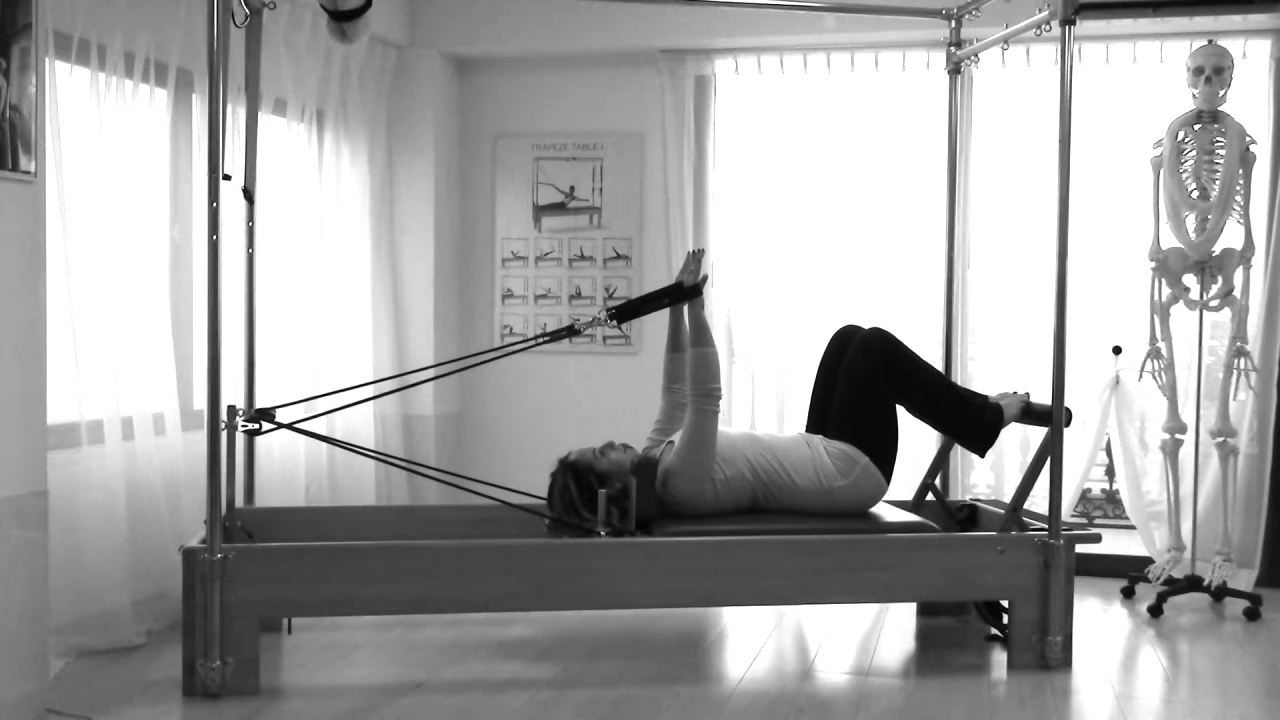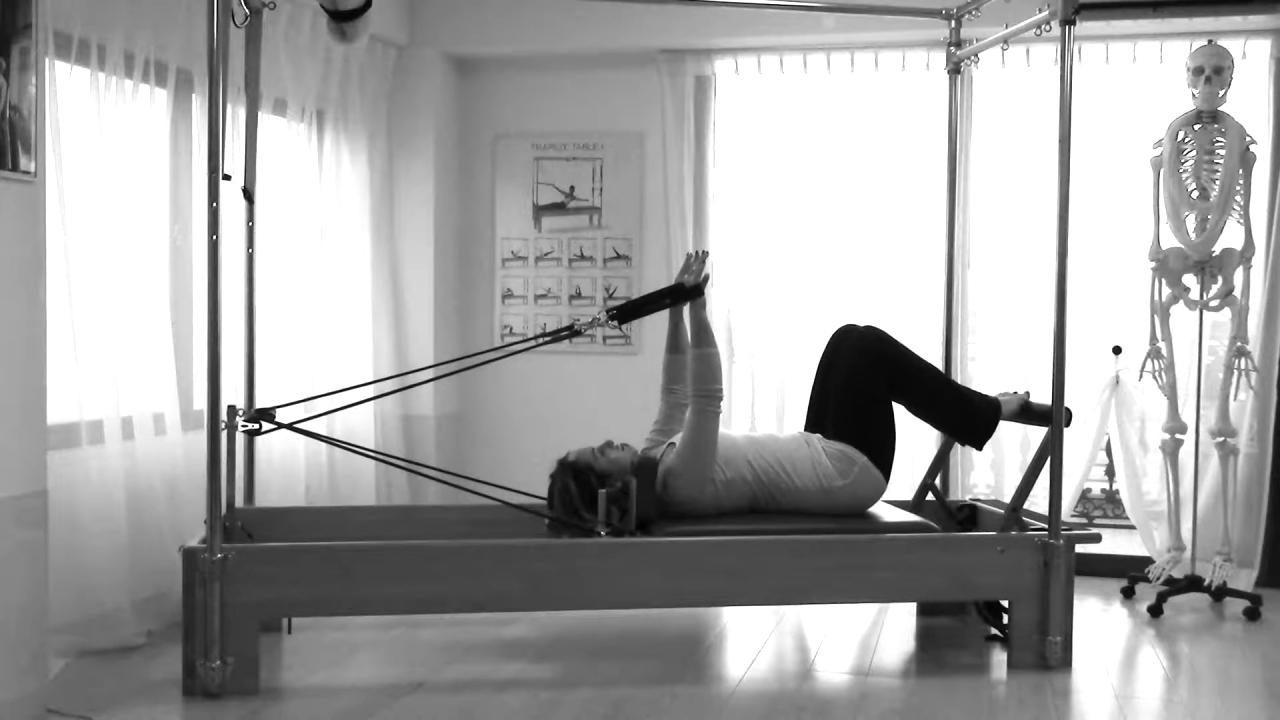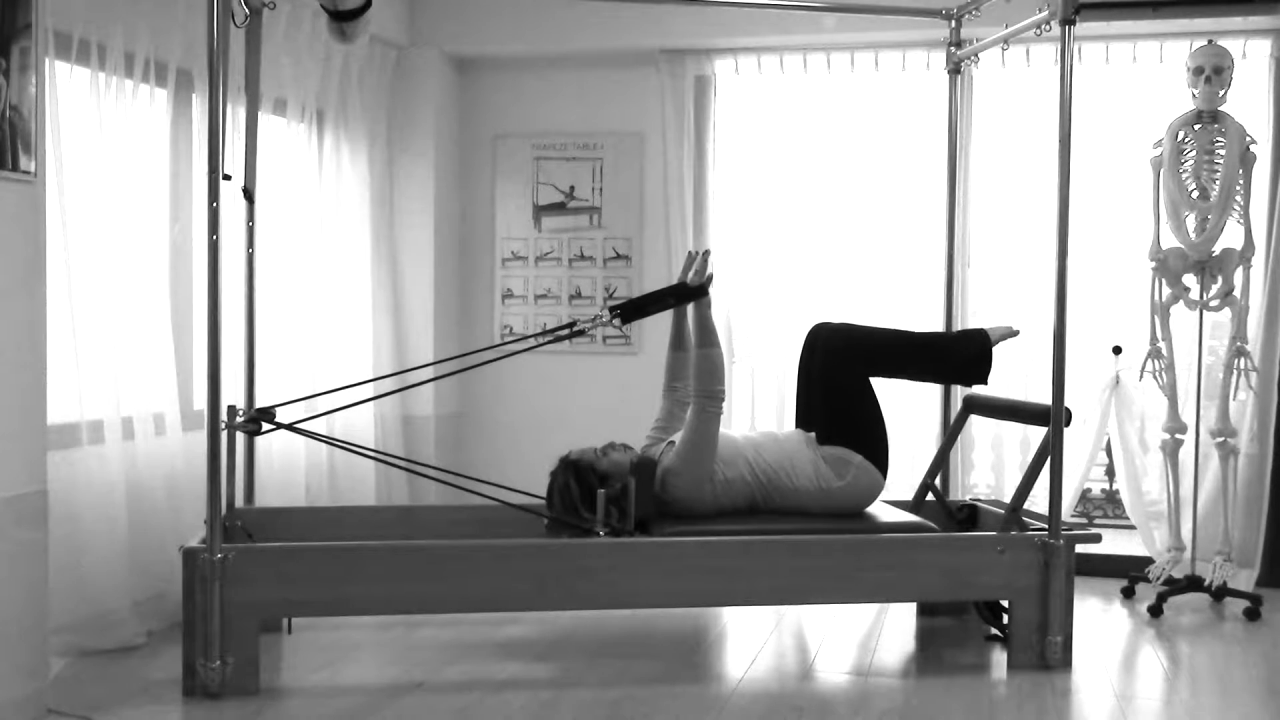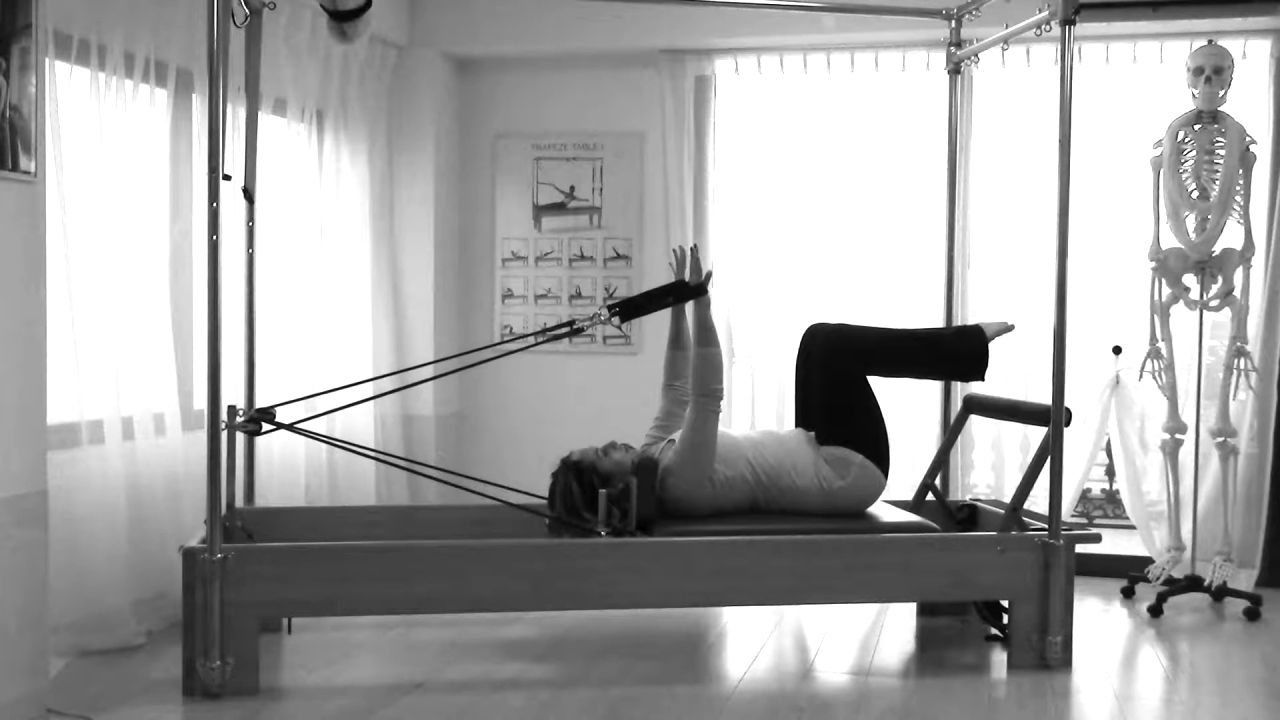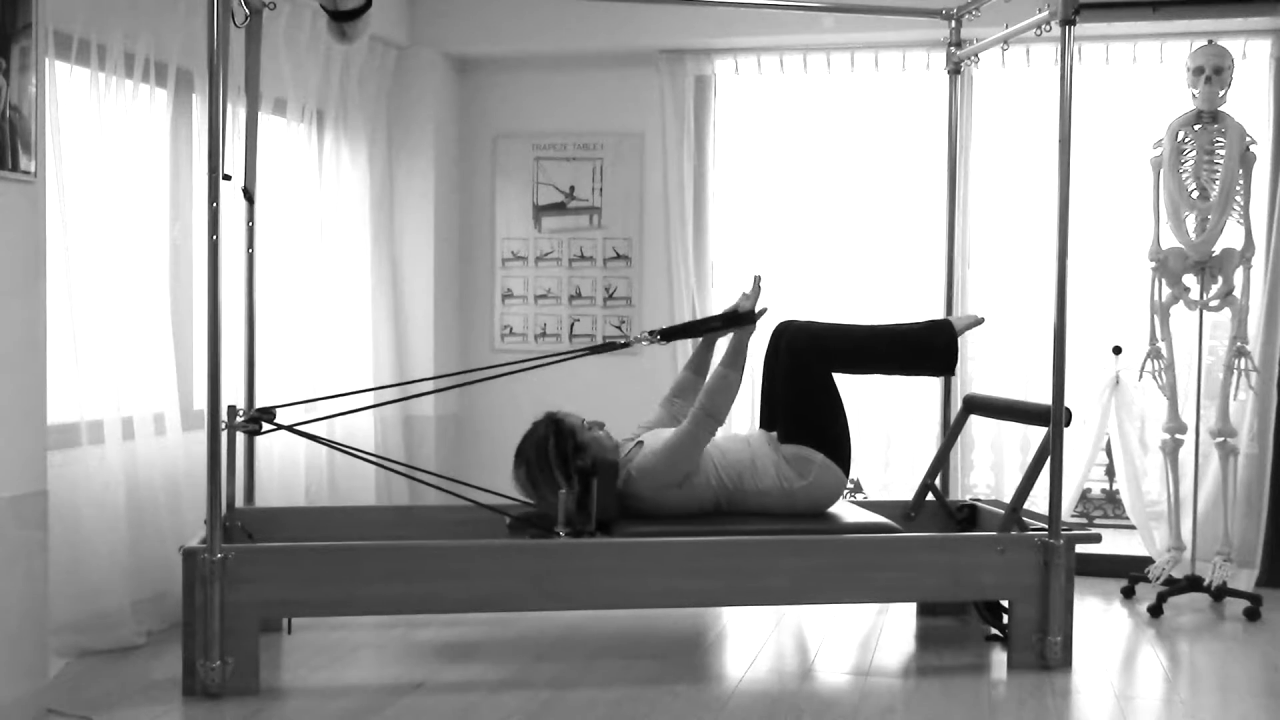
dt=1s
person 1, frame 1
left shoulder: (655, 461)
right shoulder: (678, 482)
left elbow: (676, 394)
right elbow: (704, 398)
left wrist: (676, 310)
right wrist: (694, 309)
left hip: (821, 460)
right hip: (849, 473)
left knee: (851, 338)
right knee: (875, 345)
left ankle: (970, 410)
right ankle: (986, 418)
person 1, frame 2
left shoulder: (654, 462)
right shoulder: (679, 483)
left elbow: (675, 394)
right elbow: (706, 398)
left wrist: (676, 311)
right wrist: (696, 308)
left hip: (818, 457)
right hip: (848, 473)
left knee: (849, 339)
right knee: (868, 345)
left ankle: (970, 409)
right ankle: (982, 412)
person 1, frame 3
left shoulder: (655, 458)
right shoulder: (678, 482)
left elbow: (676, 393)
right elbow: (708, 398)
left wrist: (679, 309)
right wrist: (700, 307)
left hip: (812, 459)
right hip: (847, 474)
left knee: (825, 341)
right knee: (835, 344)
left ankle: (967, 354)
right ankle: (973, 349)
person 1, frame 4
left shoulder: (655, 455)
right shoulder: (678, 481)
left elbow: (676, 391)
right elbow: (705, 399)
left wrist: (678, 306)
right wrist: (700, 306)
left hip: (812, 460)
right hip: (847, 473)
left knee: (821, 339)
right knee: (833, 345)
left ankle: (965, 347)
right ankle: (970, 346)
person 1, frame 5
left shoulder: (626, 456)
right shoulder: (645, 476)
left elbow: (676, 406)
right elbow: (708, 415)
left wrist: (711, 336)
right wrist: (741, 335)
left hip: (776, 459)
right hip: (809, 472)
left knee: (790, 338)
right knee: (800, 343)
left ankle: (937, 340)
right ankle: (941, 339)
